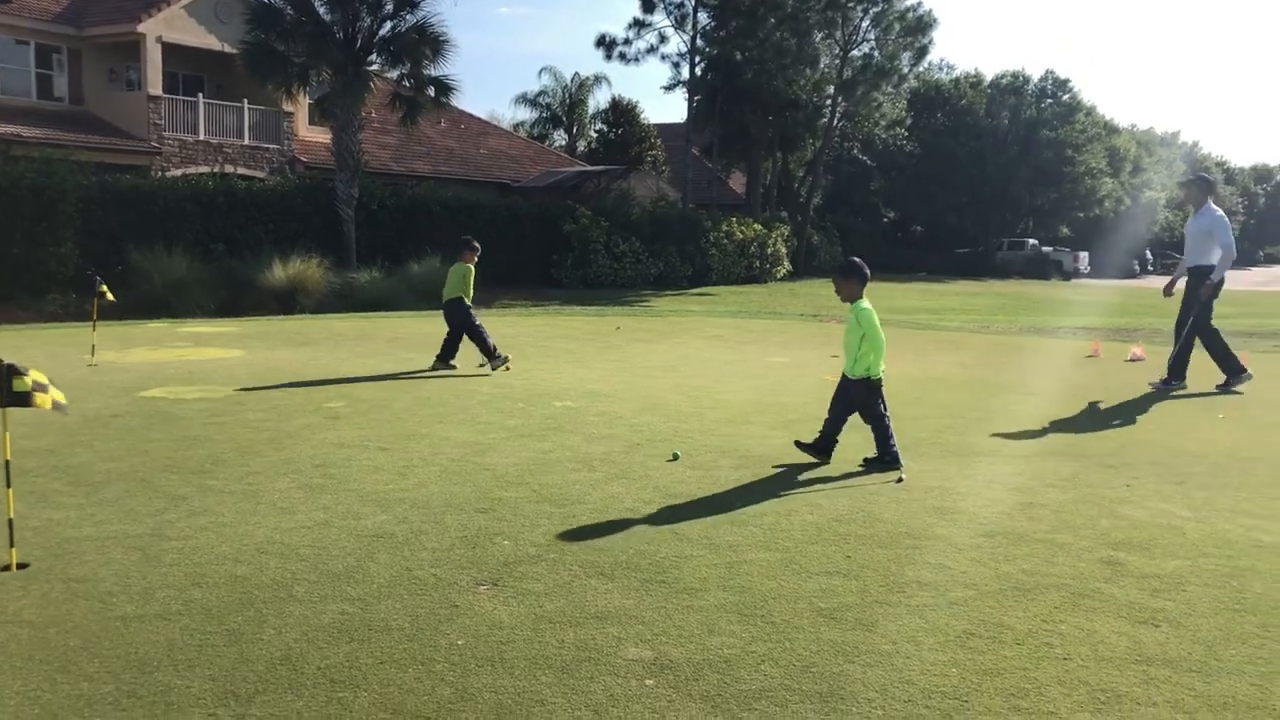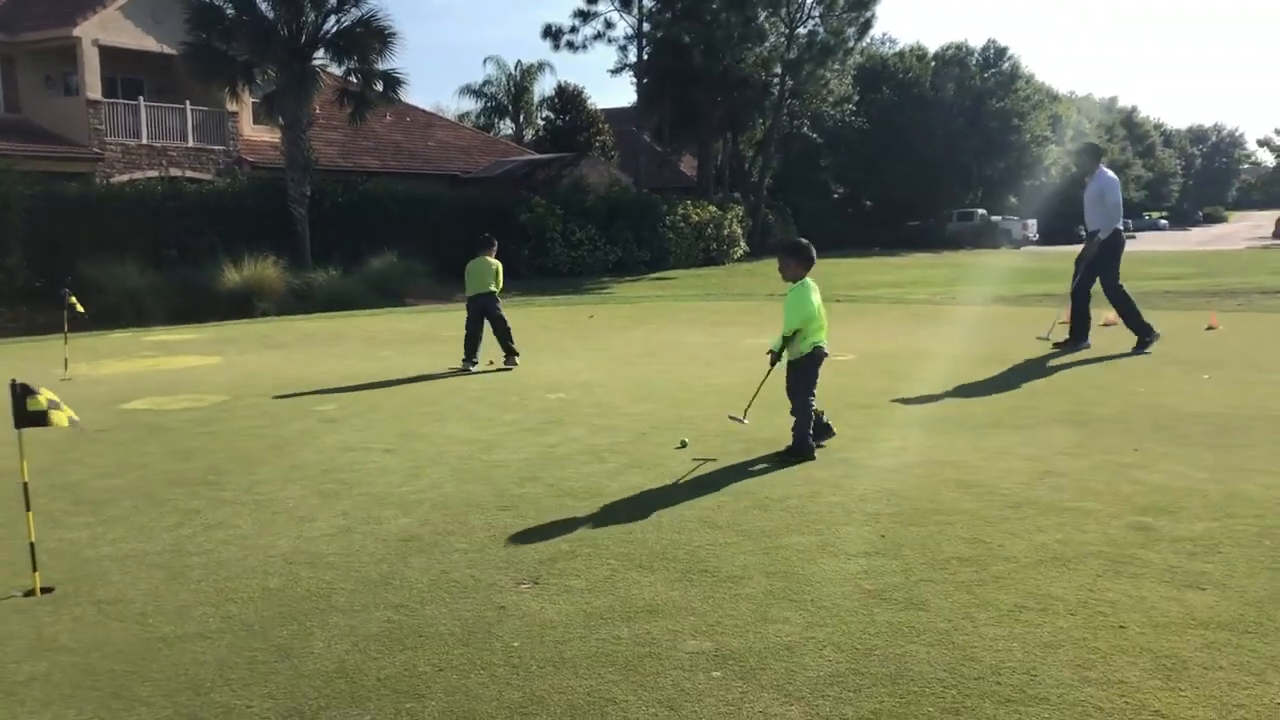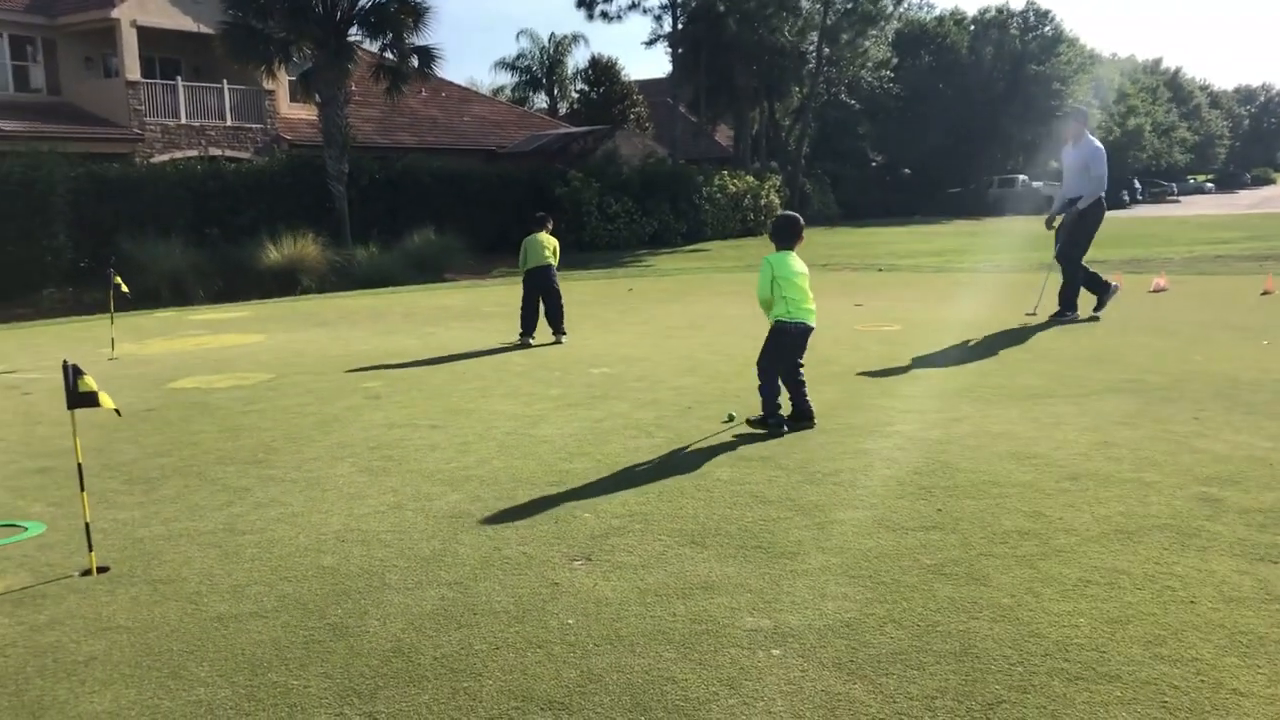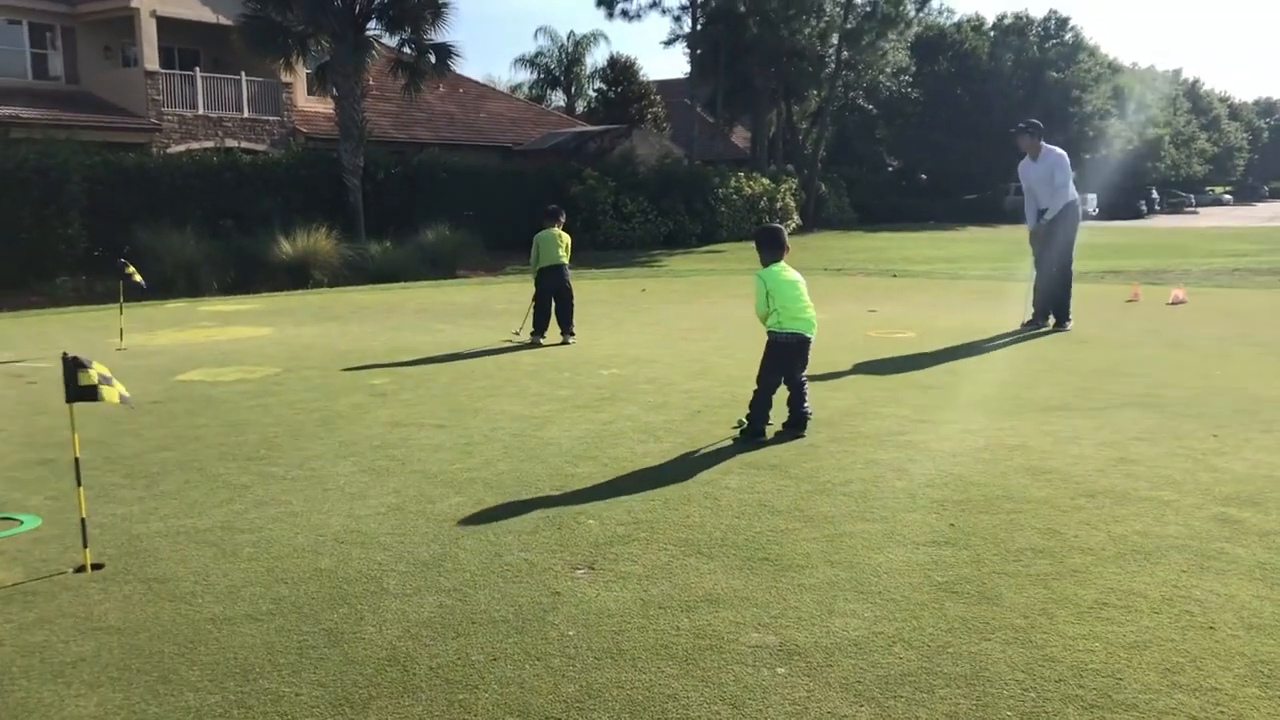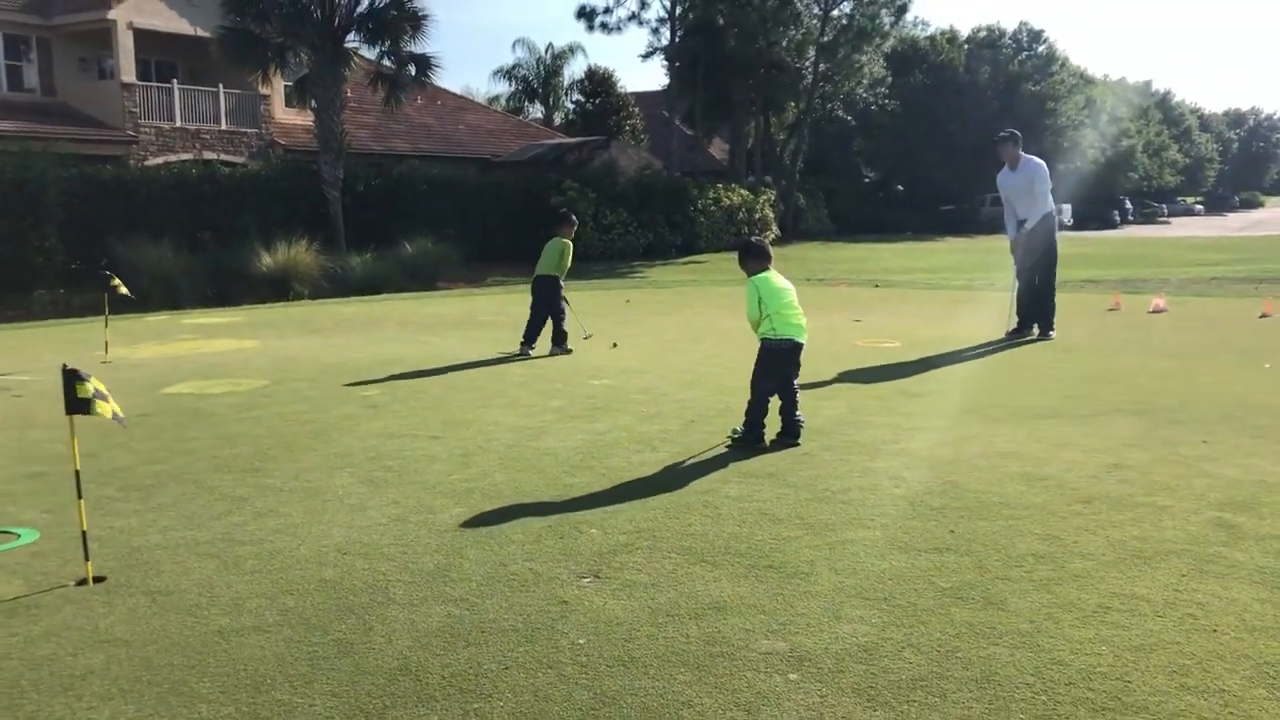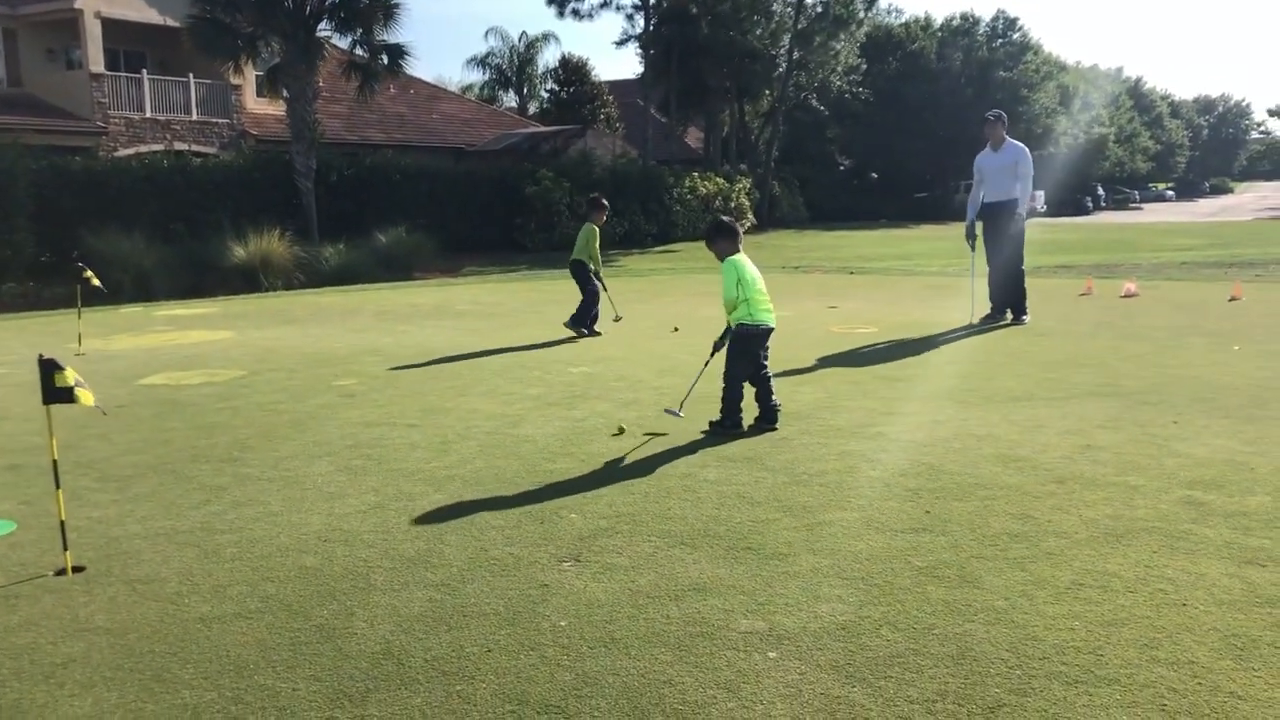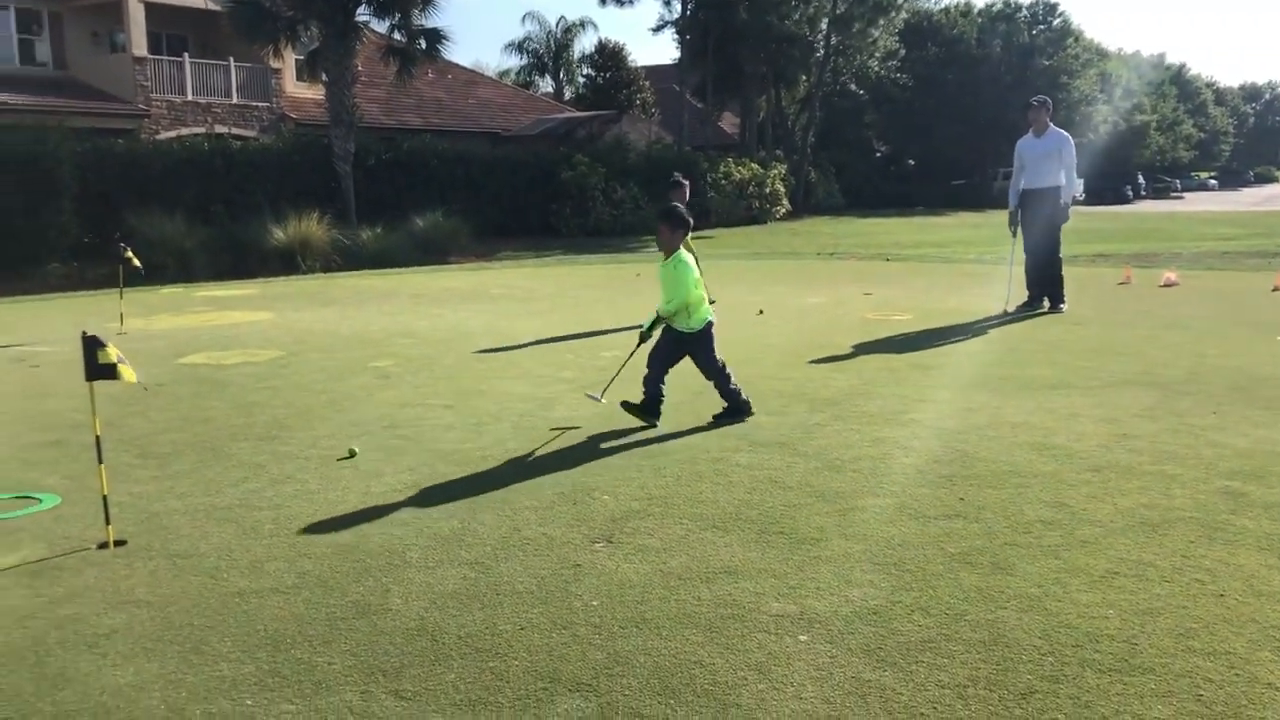
dt=0.7s
person 1, frame 1
left shoulder: (863, 311)
right shoulder: (855, 309)
left elbow: (878, 343)
left wrist: (875, 373)
left hip: (863, 377)
right hip: (851, 375)
left knee: (876, 417)
right knee: (836, 411)
left ankle: (889, 457)
right ankle: (822, 448)
person 1, frame 2
left shoulder: (807, 287)
right shoulder: (793, 292)
left elbow: (811, 312)
left wrist: (789, 332)
right wrist: (777, 348)
left hip: (809, 352)
right hip: (796, 353)
left knee: (801, 399)
right knee: (797, 397)
left ankle: (802, 446)
right ankle: (822, 429)
person 1, frame 3
left shoulder: (770, 262)
right shoulder: (801, 265)
left elbow: (764, 296)
left wrist: (770, 313)
left hip: (785, 324)
right hip: (806, 323)
left knee: (767, 369)
right knee: (793, 369)
left ankle: (773, 419)
right ankle: (803, 414)
person 1, frame 4
left shoulder: (763, 277)
right shoulder: (796, 276)
left elbow: (762, 311)
right elbow: (800, 306)
left hip: (781, 336)
right hip: (805, 333)
left knee: (766, 383)
right knee: (797, 380)
left ankle: (755, 429)
right ankle: (797, 424)
person 1, frame 5
left shoulder: (755, 283)
right shoulder: (785, 282)
left elbow: (753, 316)
right elbow: (788, 312)
left wrist: (761, 332)
left hip: (774, 342)
right hip: (797, 339)
left knee: (761, 389)
right knee: (789, 387)
left ankle: (753, 435)
right ankle: (790, 432)
person 1, frame 6
left shoulder: (730, 264)
right shoulder: (747, 264)
left elbow: (730, 298)
left wrist: (730, 318)
right wrist: (724, 337)
left hip: (747, 327)
right hip: (765, 324)
left knee: (734, 375)
right knee: (760, 373)
left ankle: (730, 421)
right ankle: (768, 416)
person 1, frame 7
left shoulder: (683, 263)
right shoulder: (668, 262)
left elbow: (691, 298)
left wrist: (661, 314)
right wrist: (650, 326)
left hip: (697, 326)
right hip: (676, 326)
left knee: (713, 369)
right knee: (656, 362)
left ankle: (739, 406)
right ankle: (650, 408)
person 2, frame 1
left shoulder: (1216, 217)
right shoulder: (1195, 216)
left elbow: (1229, 253)
left wrist: (1211, 281)
right wrist: (1174, 279)
left hip: (1207, 276)
right hip: (1196, 276)
left knee: (1187, 326)
right knee: (1202, 327)
left ankle: (1176, 377)
right ankle: (1235, 371)
person 2, frame 2
left shoulder: (1107, 180)
right shoulder: (1092, 181)
left elbow: (1115, 214)
left wrist: (1097, 240)
right wrist: (1091, 243)
left hip: (1108, 240)
right hip: (1096, 240)
left knee: (1112, 289)
right knee: (1079, 288)
left ankle: (1145, 333)
right ankle: (1078, 337)
person 2, frame 3
left shoulder: (1094, 148)
right shoulder: (1068, 149)
left elbow: (1099, 185)
left wrist: (1076, 209)
right wrist: (1054, 212)
left hip: (1090, 207)
right hip: (1074, 208)
left knee: (1072, 256)
right knee: (1061, 253)
left ankle: (1068, 307)
right ankle: (1103, 288)
person 2, frame 4
left shoulder: (1057, 157)
right shoulder: (1023, 166)
left elbow: (1062, 193)
right elbow: (1030, 198)
left wrist: (1044, 222)
right wrist: (1032, 228)
left hip: (1066, 210)
right hip: (1044, 214)
left knee: (1061, 263)
right knee: (1042, 265)
left ankle: (1062, 316)
right ankle: (1041, 315)
person 2, frame 5
left shoulder: (1036, 166)
right shoulder: (1002, 177)
left elbow: (1042, 202)
right elbow: (1009, 209)
left wrist: (1025, 231)
right wrist: (1013, 237)
left hip: (1043, 222)
right hip: (1022, 227)
left knee: (1045, 276)
right knee: (1024, 278)
left ankle: (1047, 325)
right ankle: (1025, 324)
person 2, frame 6
left shoulder: (1019, 151)
right shoulder: (981, 158)
left elbow: (1026, 185)
right elbow: (976, 189)
left wrist: (1020, 214)
right wrist: (970, 221)
left hip: (1011, 210)
right hip: (990, 211)
left knee: (1013, 263)
right knee: (994, 264)
left ankle: (1019, 311)
right ankle: (998, 309)
person 2, frame 7
left shoulder: (1062, 139)
right shoulder: (1022, 143)
left elbow: (1070, 172)
right elbow: (1016, 176)
left wrist: (1066, 203)
right wrist: (1012, 207)
left hip: (1052, 197)
right hip: (1028, 199)
left knee: (1051, 249)
right knee: (1032, 251)
left ankle: (1057, 299)
right ankle: (1035, 297)
